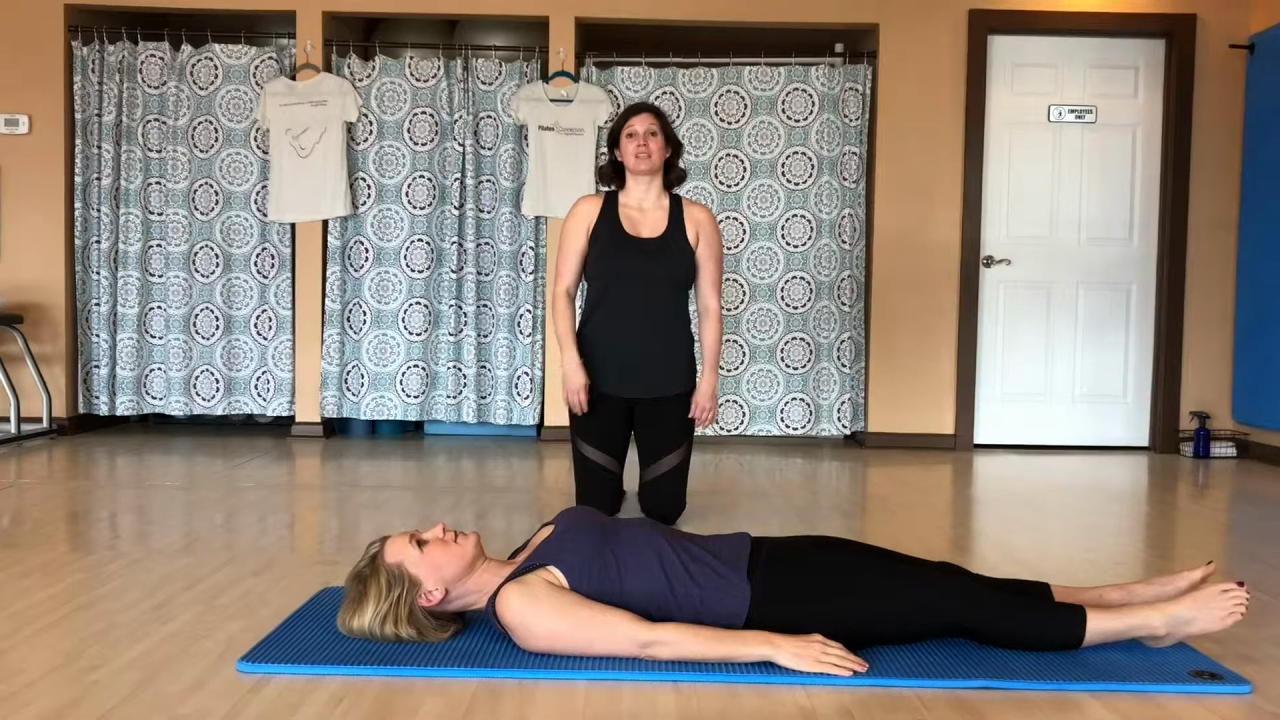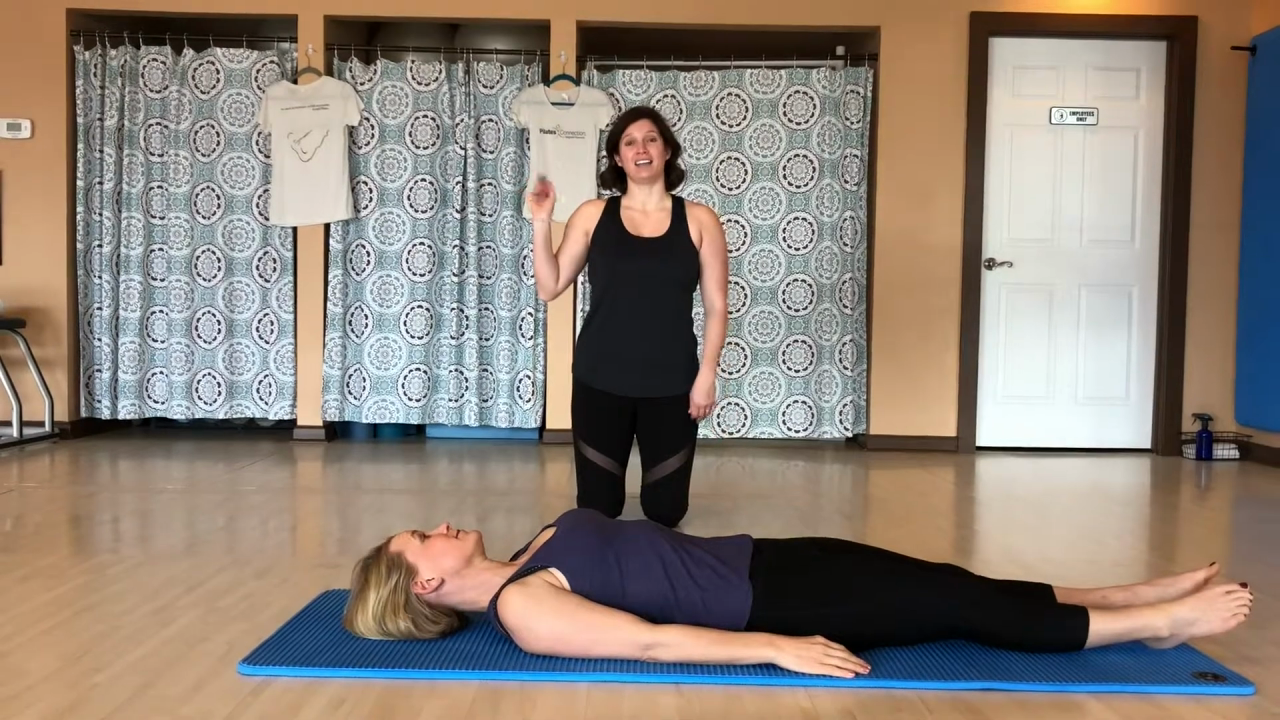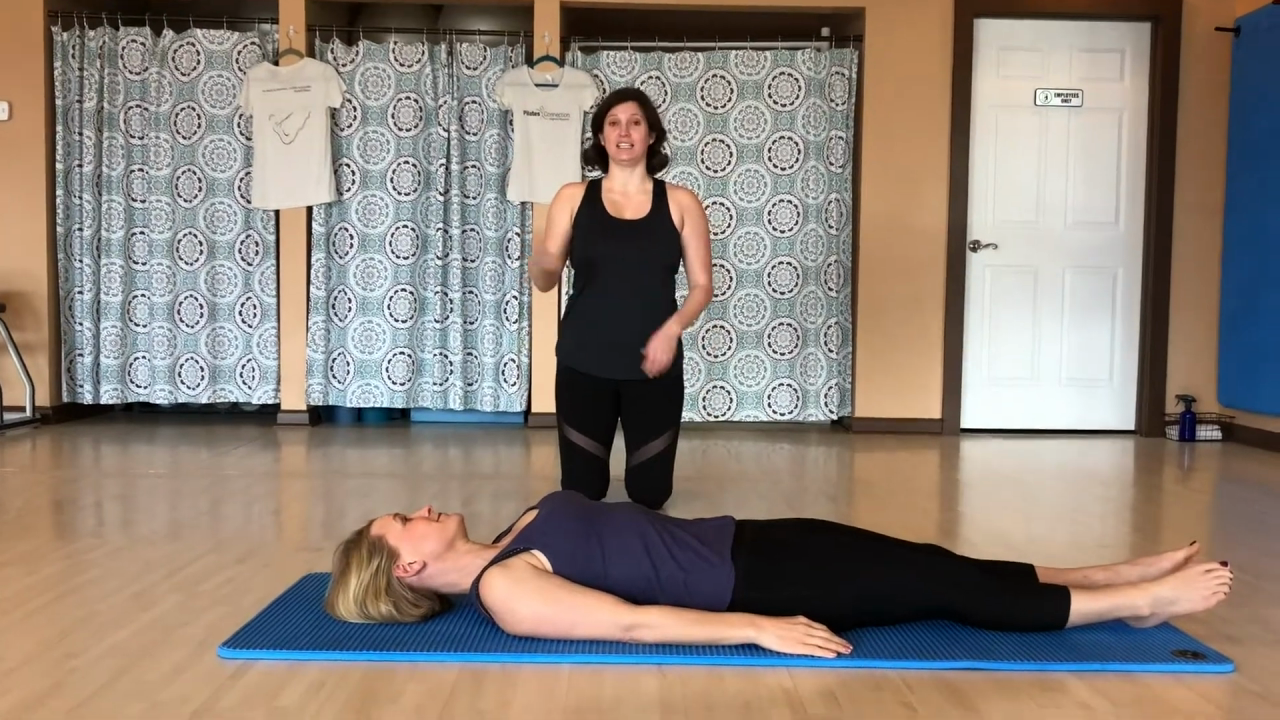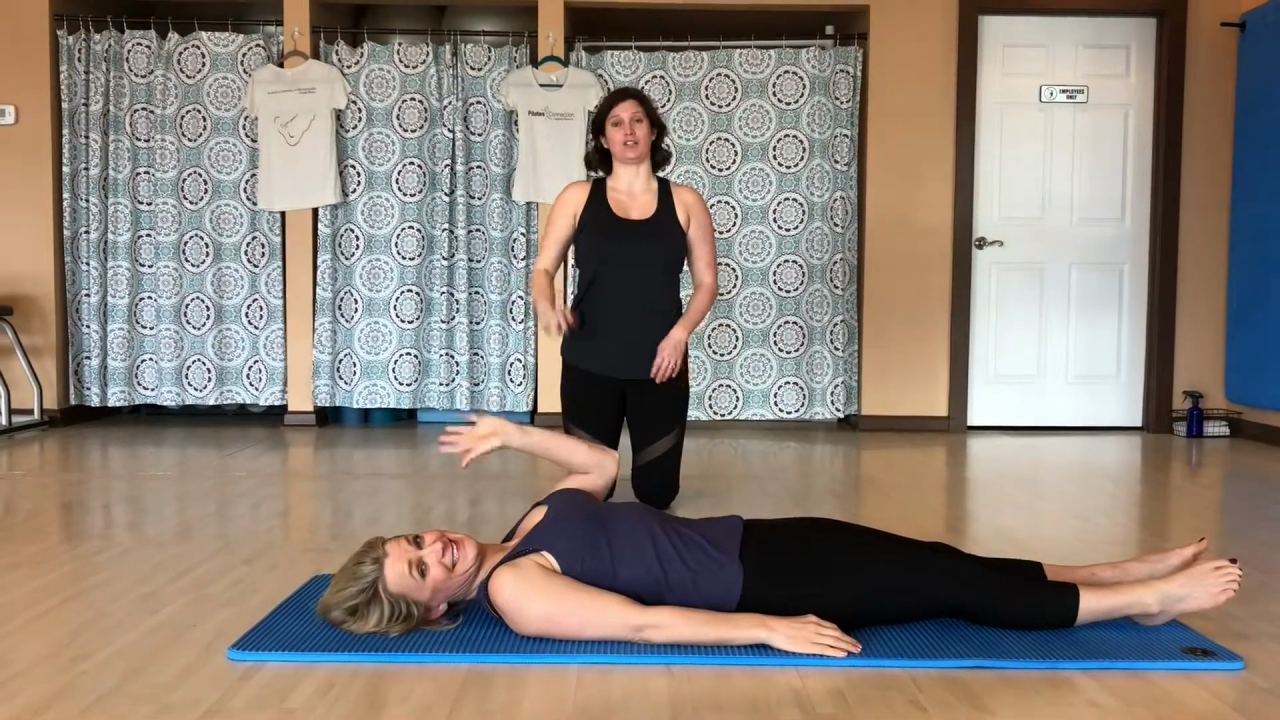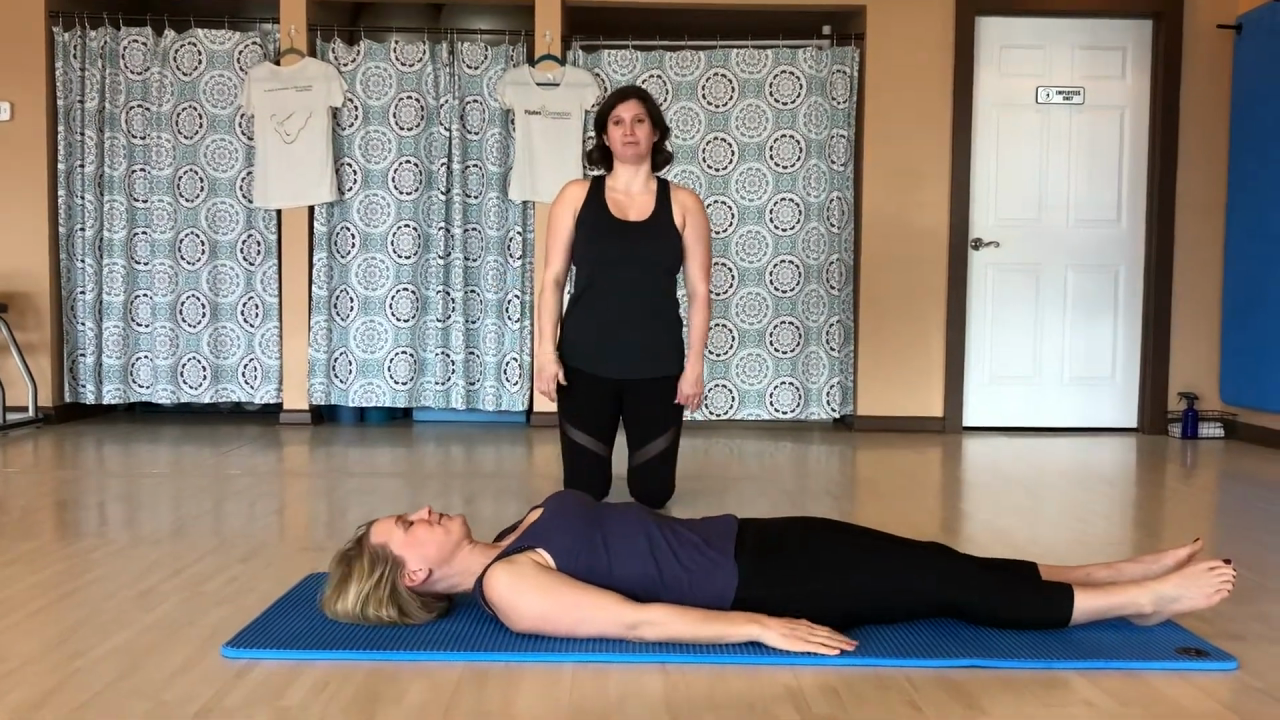
dt=1s
person 1, frame 1
left shoulder: (522, 563)
right shoulder: (522, 611)
right elbow: (649, 639)
right wrist: (777, 646)
left hip: (758, 558)
right hip: (756, 603)
left knee: (950, 583)
right knee: (961, 609)
left ankle: (1143, 595)
right ankle: (1160, 621)
person 1, frame 2
left shoulder: (527, 564)
right shoulder: (524, 612)
right elbow: (651, 640)
right wrist: (777, 650)
left hip: (760, 558)
right hip: (759, 602)
left knee: (953, 584)
right knee: (966, 610)
left ankle: (1146, 597)
right ankle: (1159, 622)
person 1, frame 3
left shoulder: (512, 544)
right shoulder: (506, 594)
right elbow: (634, 622)
right wrist: (758, 630)
left hip: (741, 540)
right hip: (739, 584)
left knee: (937, 565)
right knee: (947, 590)
left ankle: (1129, 578)
right ankle: (1140, 601)
person 1, frame 4
left shoulder: (527, 527)
right shoulder: (516, 595)
left elbow: (603, 461)
right elbow: (644, 623)
left wrist: (509, 433)
right wrist: (771, 629)
left hip: (750, 540)
right hip: (751, 589)
left knee: (945, 563)
right knee: (955, 592)
left ankle: (1138, 574)
right ankle: (1148, 600)
person 1, frame 5
left shoulder: (517, 541)
right shoulder: (510, 591)
right elbow: (637, 619)
right wrist: (766, 628)
left hip: (744, 539)
right hip: (745, 585)
left knee: (939, 564)
right knee: (949, 589)
left ankle: (1134, 577)
right ankle: (1142, 600)
person 2, frame 1
left shoulder: (696, 218)
right shoulder: (589, 210)
left elbow: (709, 304)
right elbow: (563, 291)
left wrist: (708, 378)
right wrist: (571, 360)
left hip: (668, 383)
right hip: (600, 380)
left knee: (664, 509)
right knee: (595, 507)
left ankle: (651, 518)
right ankle: (613, 494)
person 2, frame 2
left shoulder: (699, 219)
right shoulder: (592, 214)
left elbow: (716, 305)
right elbow: (549, 287)
left wrist: (707, 374)
right wrist: (541, 223)
left hip: (672, 383)
right hip: (600, 380)
left knee: (665, 511)
right knee: (597, 507)
person 2, frame 3
left shoulder: (680, 202)
right shoulder: (573, 197)
left elbow: (701, 285)
right elbow: (543, 279)
left wrist: (673, 327)
right wrist: (541, 264)
left hip: (654, 367)
right hip: (584, 364)
left knee: (650, 493)
right knee: (582, 490)
person 2, frame 4
left shoulder: (685, 201)
right shoulder: (578, 197)
left elbow: (706, 281)
right elbow: (543, 266)
left wrist: (680, 333)
right wrist: (547, 304)
left hip: (659, 364)
right hip: (589, 364)
left knee: (657, 492)
person 2, frame 5
left shoulder: (684, 203)
right shoulder: (576, 195)
left elbow: (699, 290)
right elbow: (553, 278)
left wrist: (694, 364)
right wrist: (546, 352)
left hip: (657, 367)
right hip: (586, 364)
left knee: (653, 493)
right knee: (584, 490)
